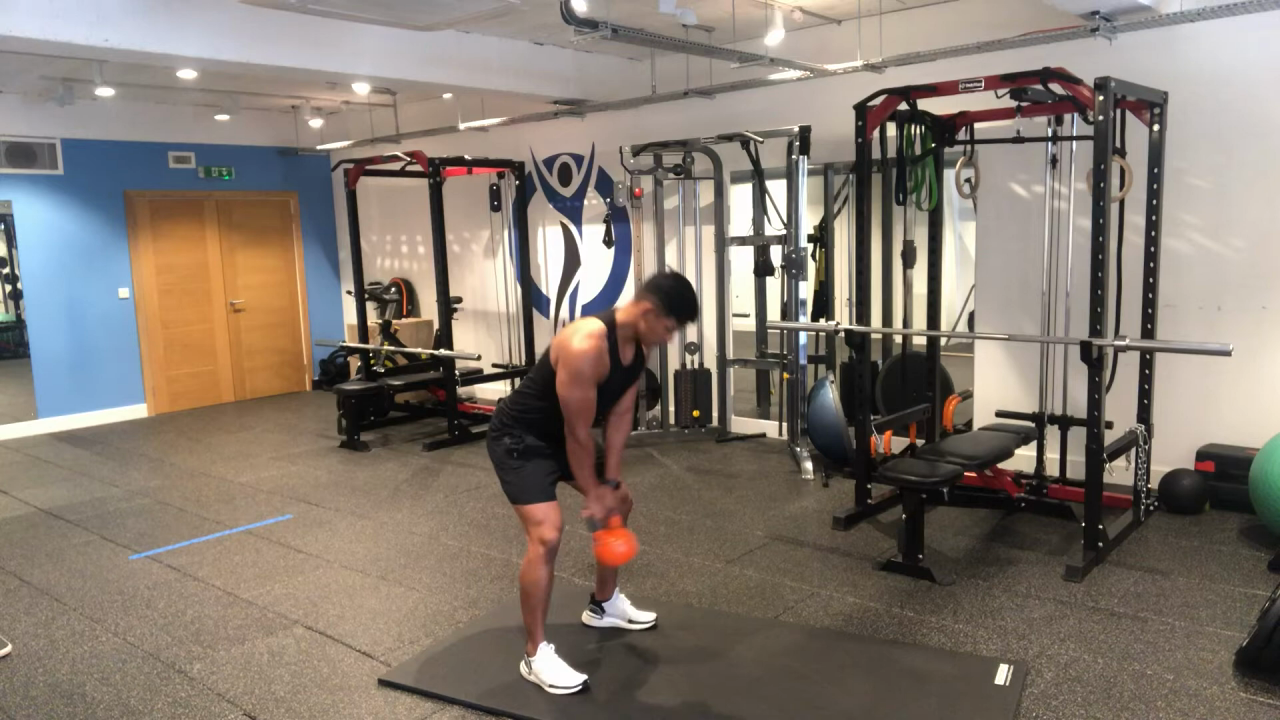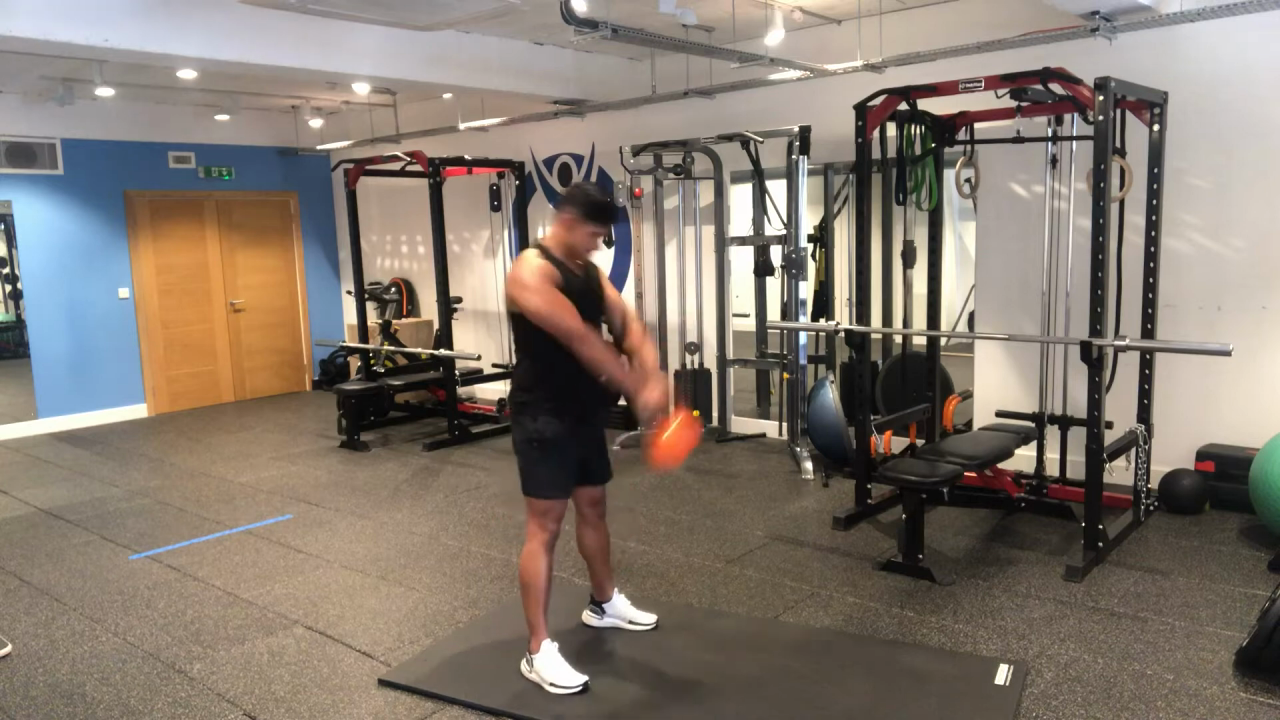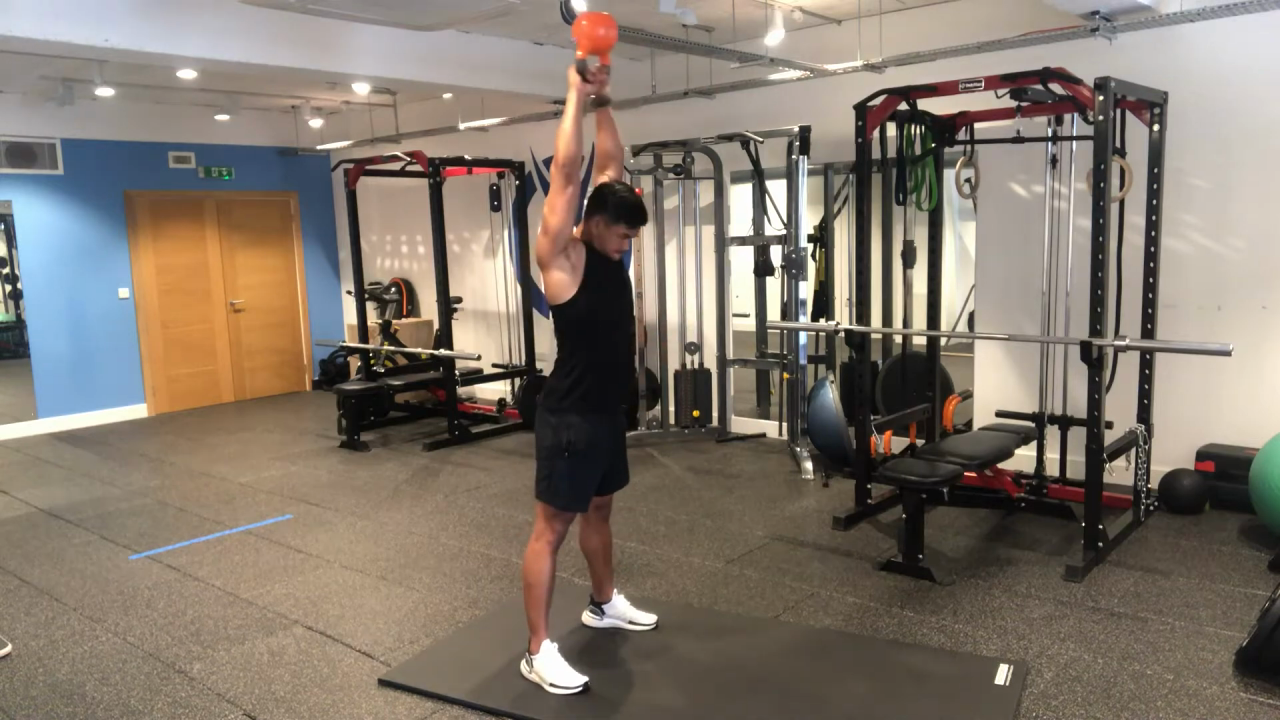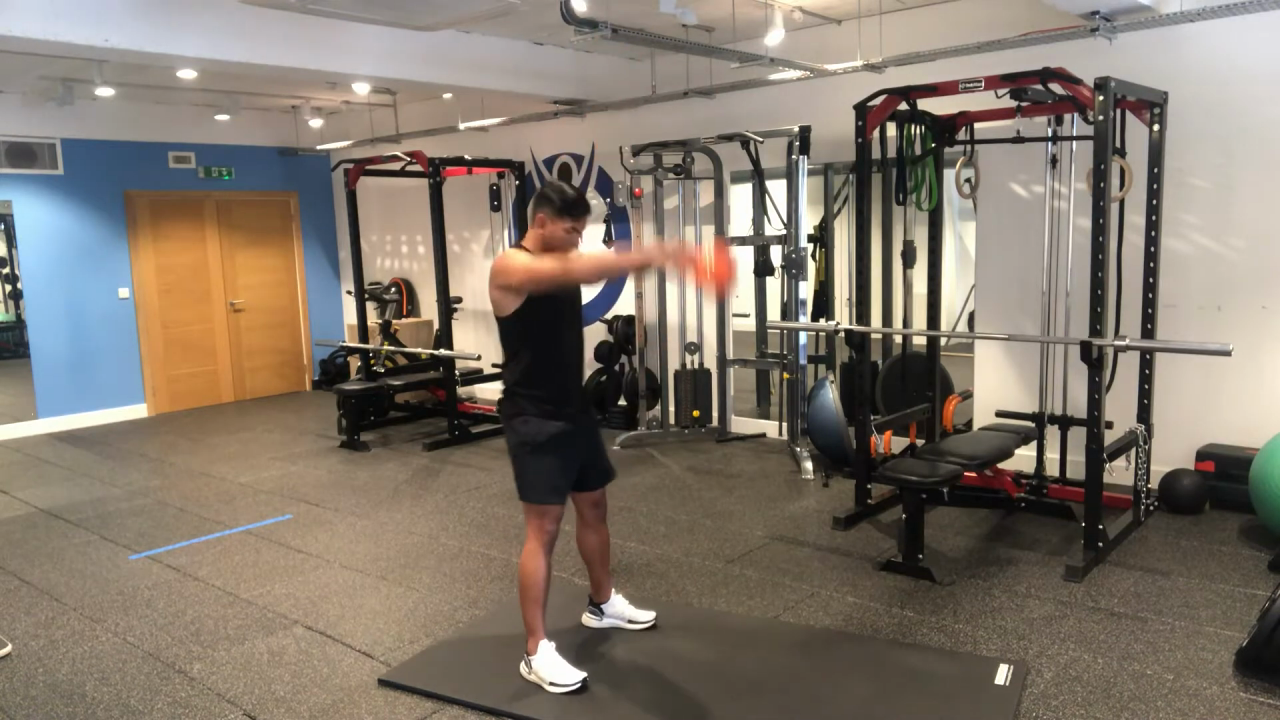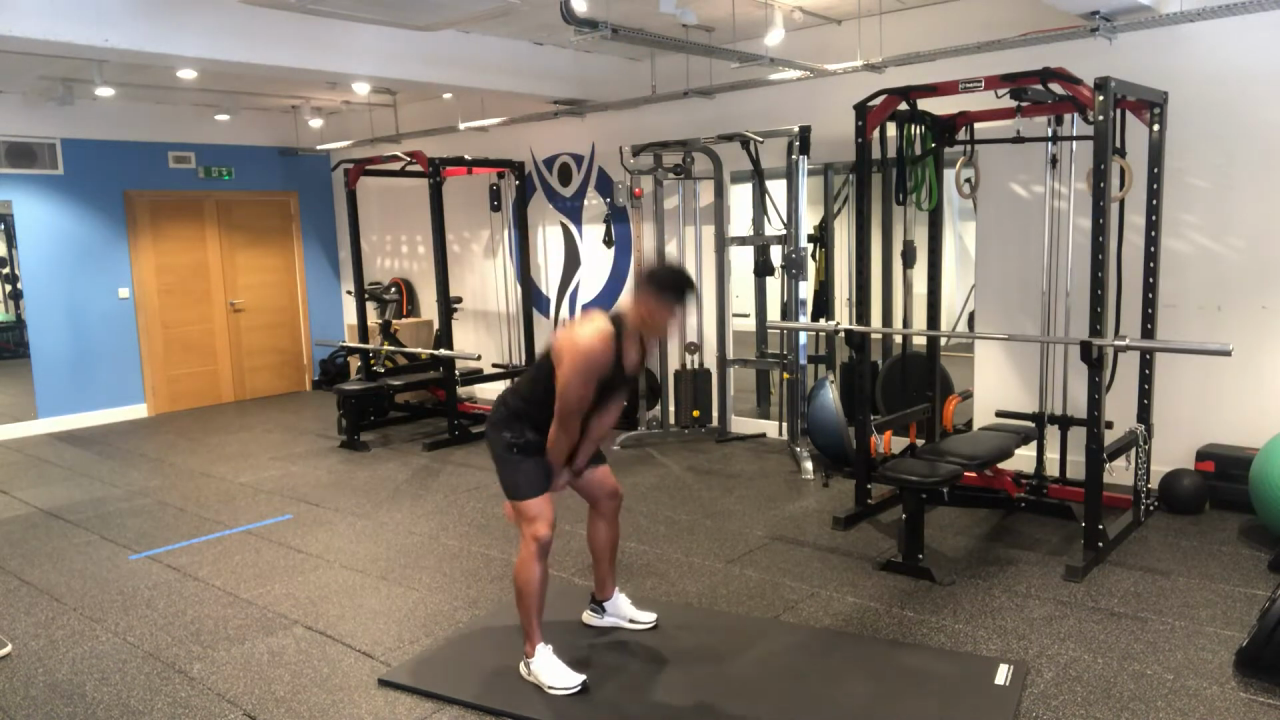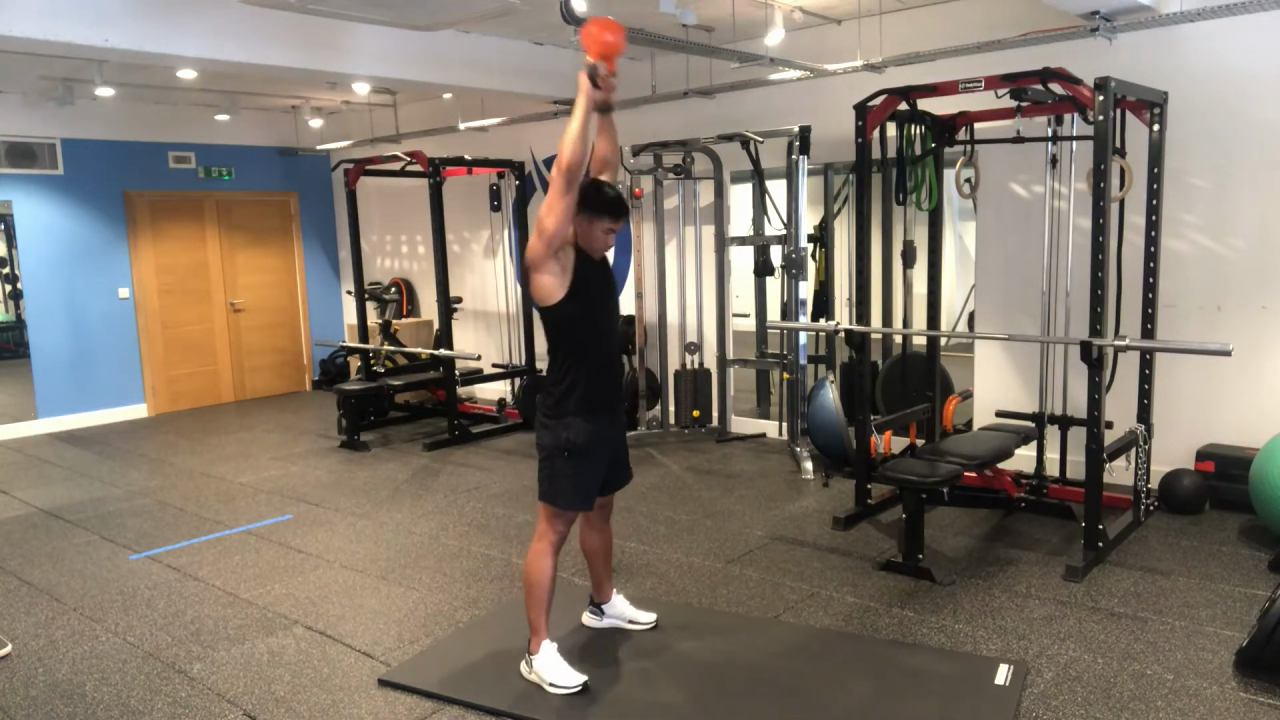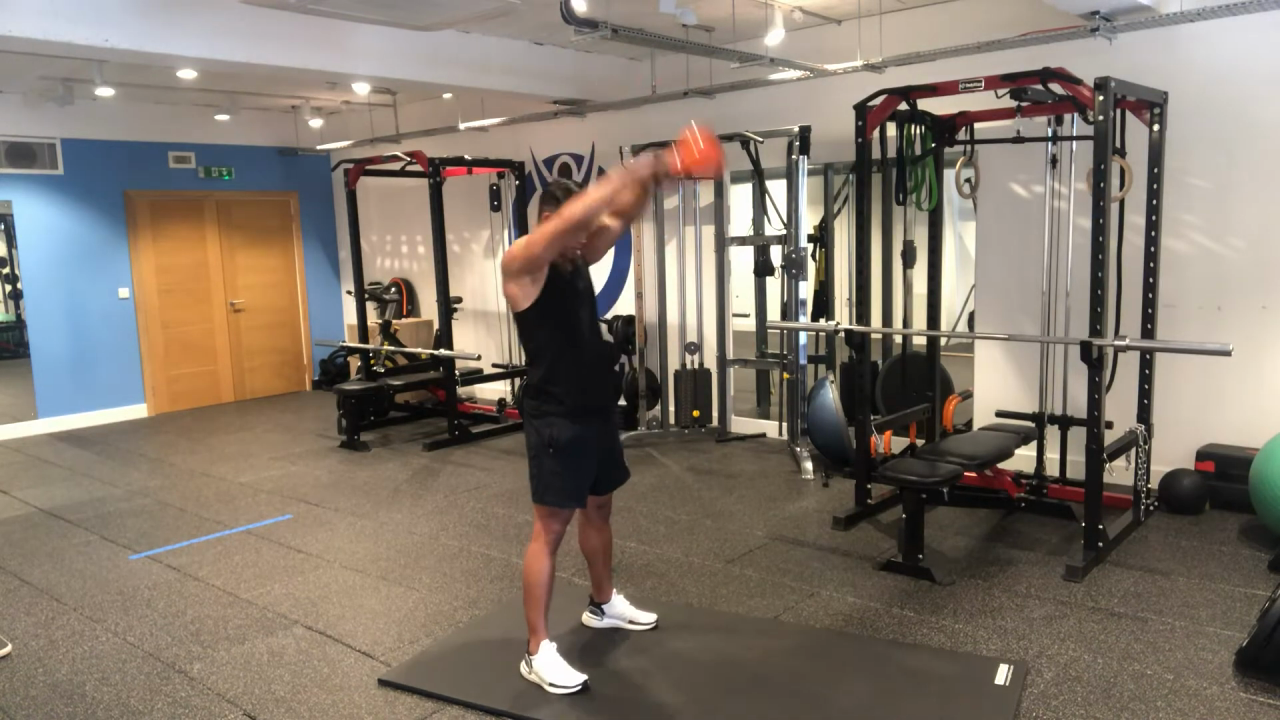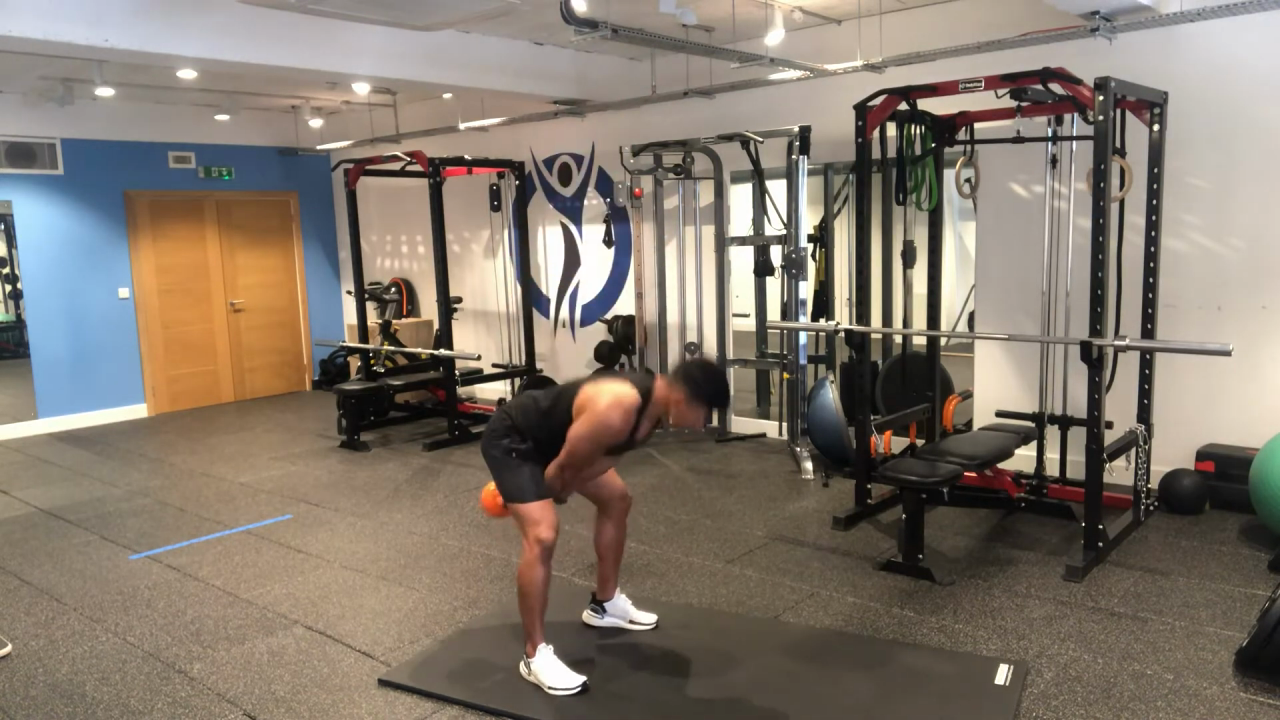
dt=0.7s
person 1, frame 1
left shoulder: (637, 344)
right shoulder: (587, 346)
left elbow: (620, 415)
right elbow: (578, 431)
left wrist: (612, 479)
right wrist: (592, 494)
left hip: (564, 433)
right hip: (520, 437)
left knee: (619, 502)
right knee: (547, 534)
left ankle: (604, 603)
right ankle: (535, 654)
person 1, frame 2
left shoulder: (588, 271)
right shoulder: (531, 271)
left elbow: (626, 322)
right elbow: (581, 338)
left wrist: (653, 377)
right wrist: (635, 389)
left hip: (583, 411)
right hip: (541, 417)
left knee: (593, 510)
right knee: (546, 527)
left ankle: (603, 603)
right ankle: (538, 652)
person 1, frame 3
left shoulder: (608, 254)
right shoulder: (563, 256)
left elbow: (611, 164)
right elbow: (565, 175)
left wrist: (601, 103)
right wrist: (575, 100)
left hip: (608, 412)
right hip: (570, 417)
left knee: (598, 512)
right knee: (552, 528)
left ankle: (603, 603)
right ankle: (538, 652)
person 1, frame 4
left shoulder: (564, 269)
right shoulder: (512, 267)
left elbow: (612, 263)
right elbow: (576, 267)
left wrist: (665, 254)
right wrist: (648, 254)
left hip: (573, 410)
right hip: (534, 418)
left knee: (593, 507)
right knee: (543, 528)
left ankle: (602, 603)
right ankle: (536, 652)
person 1, frame 5
left shoulder: (637, 345)
right shoulder: (592, 342)
left elbow: (609, 411)
right elbow: (564, 421)
left wrist: (572, 468)
right wrist: (553, 469)
left hip: (570, 430)
right hip: (519, 424)
left knee: (609, 497)
right knee: (540, 530)
left ankle: (604, 603)
right ankle: (535, 655)
person 1, frame 6
left shoulder: (593, 255)
right shoulder: (550, 258)
left elbow: (603, 170)
right elbow: (566, 176)
left wrist: (606, 107)
right wrist: (586, 101)
left hip: (606, 412)
right hip: (568, 420)
left knee: (599, 513)
right knee: (553, 529)
left ankle: (603, 604)
right ankle: (537, 651)
person 1, frame 7
left shoulder: (577, 257)
right shoulder: (522, 260)
left elbow: (620, 216)
right elbow: (575, 212)
left wrist: (658, 173)
right wrist: (640, 169)
left hip: (598, 411)
right hip: (555, 419)
left knee: (599, 509)
right knee: (551, 529)
left ankle: (603, 604)
right ankle: (538, 653)
person 1, frame 8
left shoulder: (653, 399)
right shoulder: (615, 410)
left elbow: (601, 456)
right elbow: (564, 468)
left wrist: (564, 490)
right wrist: (547, 498)
left hip: (552, 436)
right hip: (512, 440)
left knee: (617, 499)
right knee: (542, 535)
left ankle: (605, 602)
right ankle: (535, 655)
